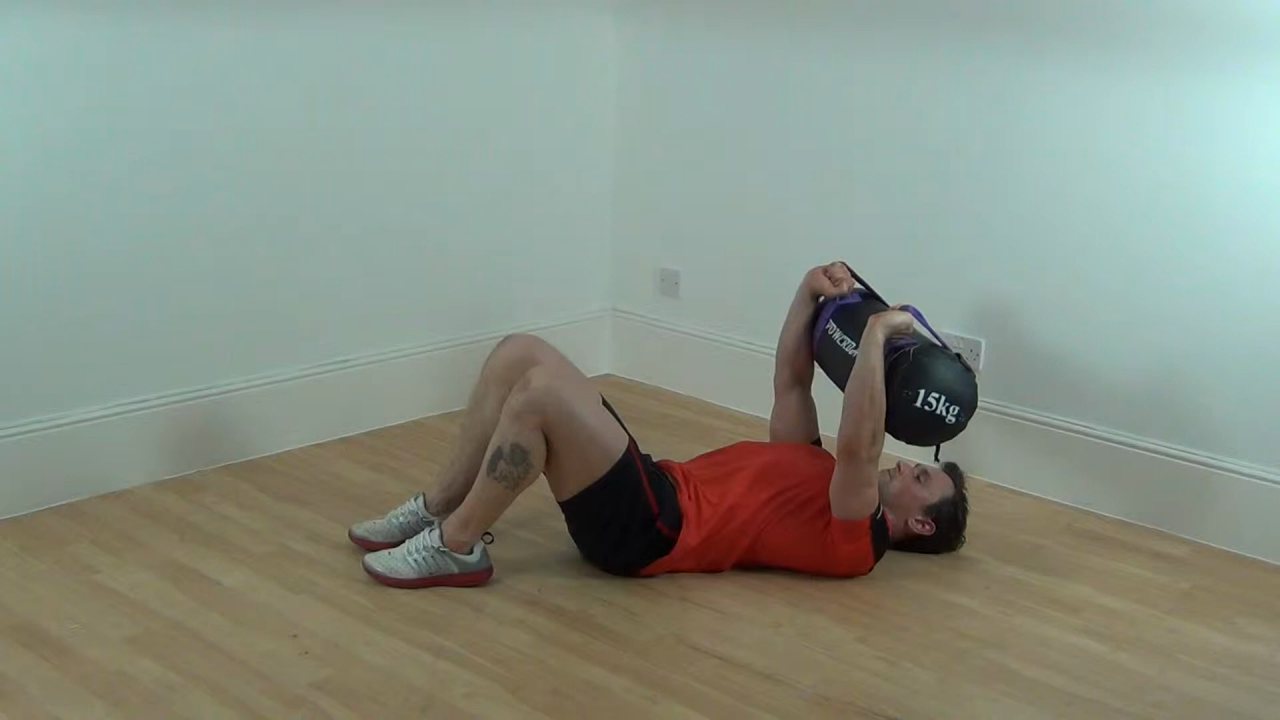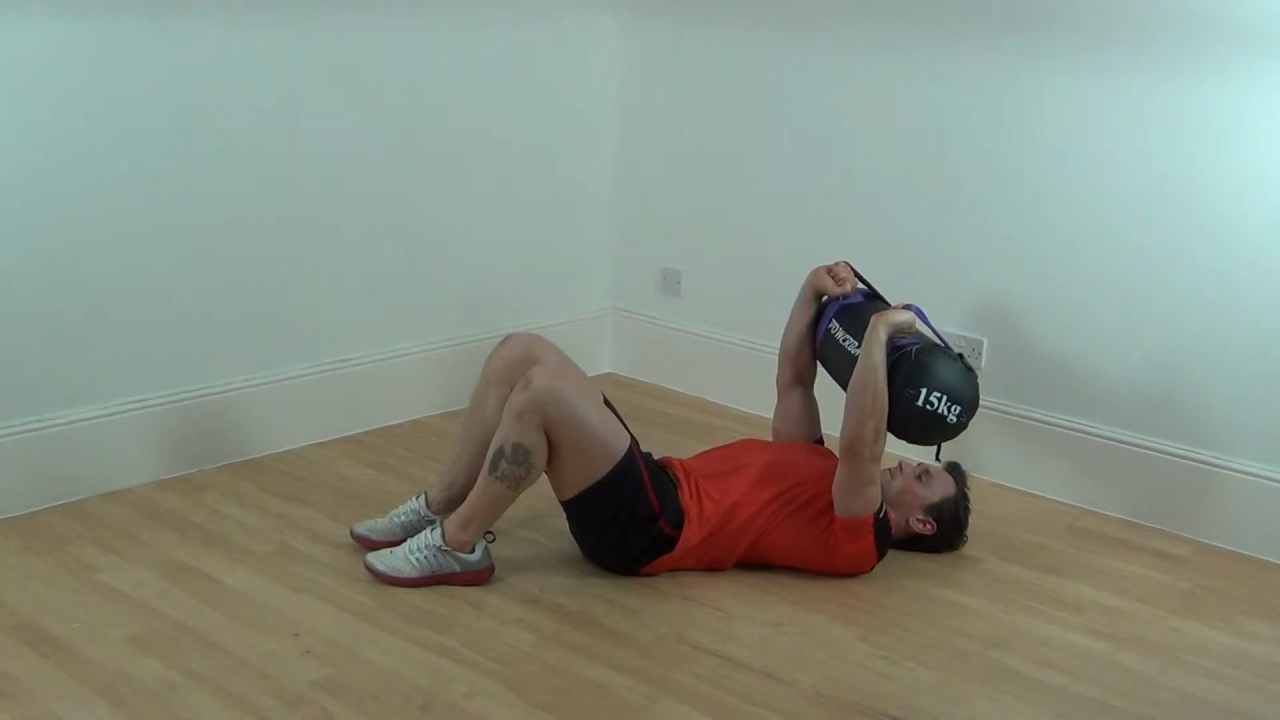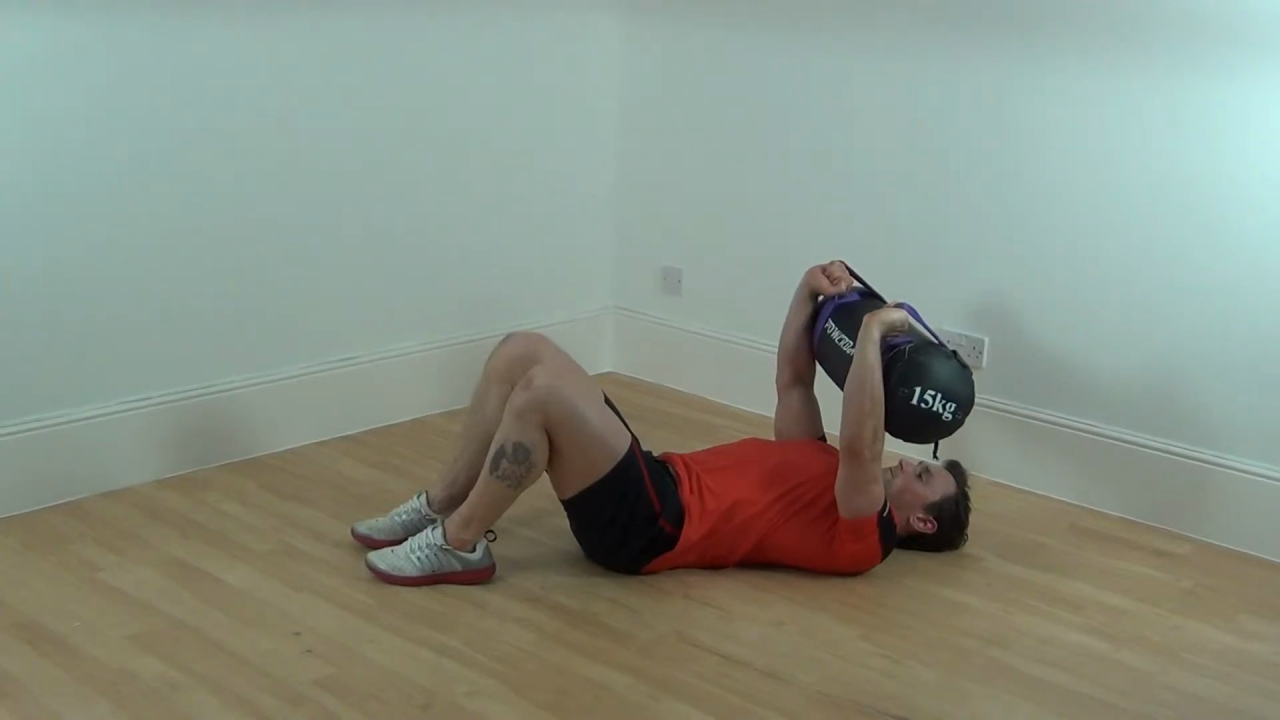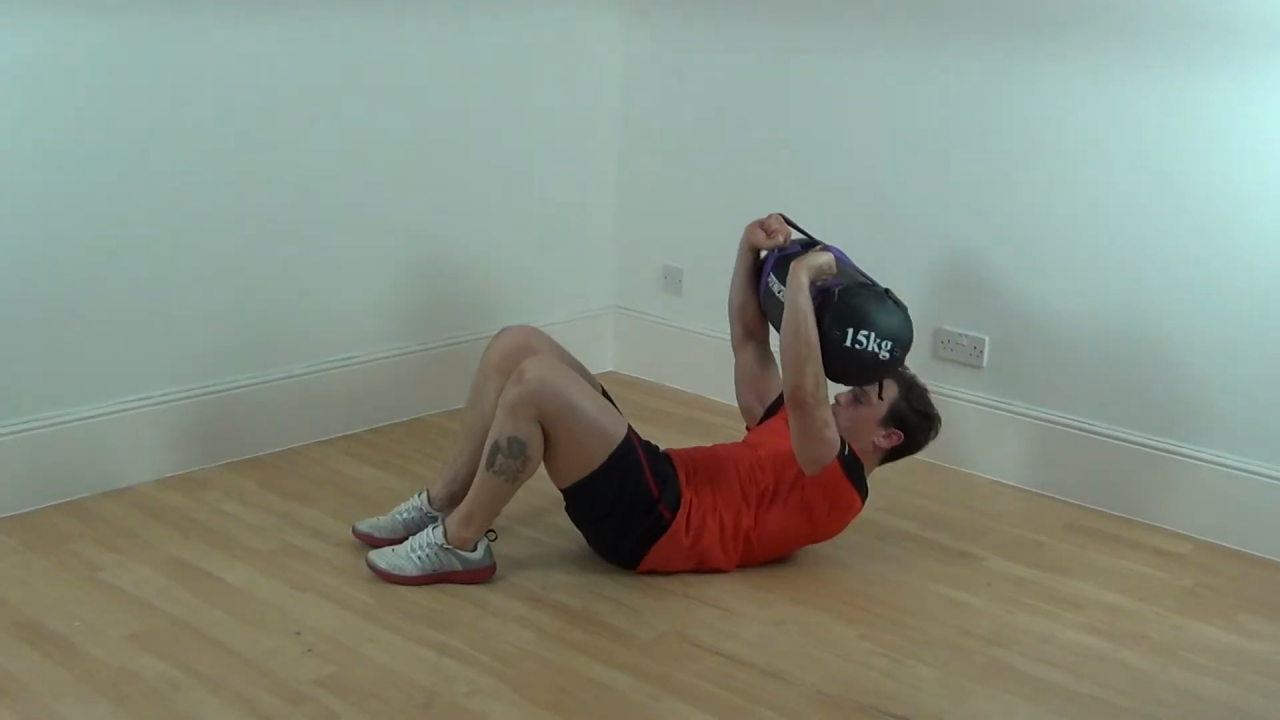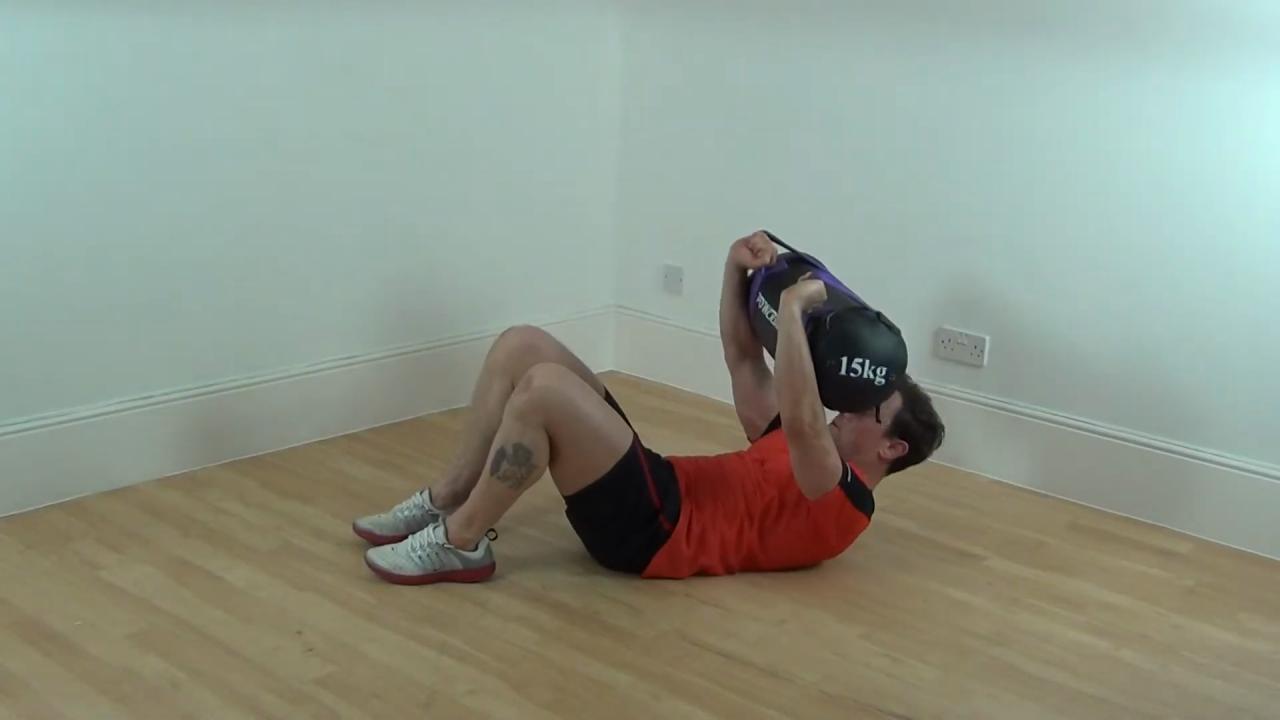
dt=1s
person 1, frame 1
left shoulder: (854, 539)
right shoulder: (821, 475)
left elbow: (859, 448)
right elbow: (790, 381)
left wrist: (876, 336)
right wrist: (811, 292)
left hip: (647, 528)
right hip: (649, 490)
left knee: (539, 389)
right knee: (519, 353)
left ankle: (456, 546)
right ankle: (437, 508)
person 1, frame 2
left shoulder: (857, 537)
right shoulder: (823, 475)
left elbow: (861, 446)
right elbow: (793, 382)
left wrist: (878, 336)
right wrist: (814, 290)
left hip: (649, 527)
right hip: (651, 487)
left knee: (541, 389)
right knee: (521, 352)
left ankle: (457, 545)
right ankle: (439, 506)
person 1, frame 3
left shoulder: (859, 536)
right shoulder: (824, 472)
left elbow: (861, 444)
right elbow: (792, 380)
left wrist: (872, 335)
right wrist: (810, 290)
left hip: (648, 526)
right hip: (651, 484)
left knee: (541, 388)
right knee: (521, 351)
left ankle: (458, 544)
right ankle: (439, 505)
person 1, frame 4
left shoulder: (837, 484)
right shoulder: (799, 437)
left elbow: (805, 390)
right elbow: (749, 340)
left wrist: (801, 280)
right wrist: (751, 251)
left hip: (651, 523)
right hip: (646, 489)
left knee: (536, 378)
right knee: (516, 344)
left ankle: (459, 545)
right ankle: (440, 504)
person 1, frame 5
left shoulder: (843, 504)
right shoulder: (799, 452)
left elbow: (802, 419)
right elbow: (742, 357)
left wrist: (792, 307)
right wrist: (737, 266)
left hip: (650, 528)
right hip: (647, 488)
left knee: (542, 388)
right knee: (520, 347)
left ankle: (459, 543)
right ankle: (442, 502)
